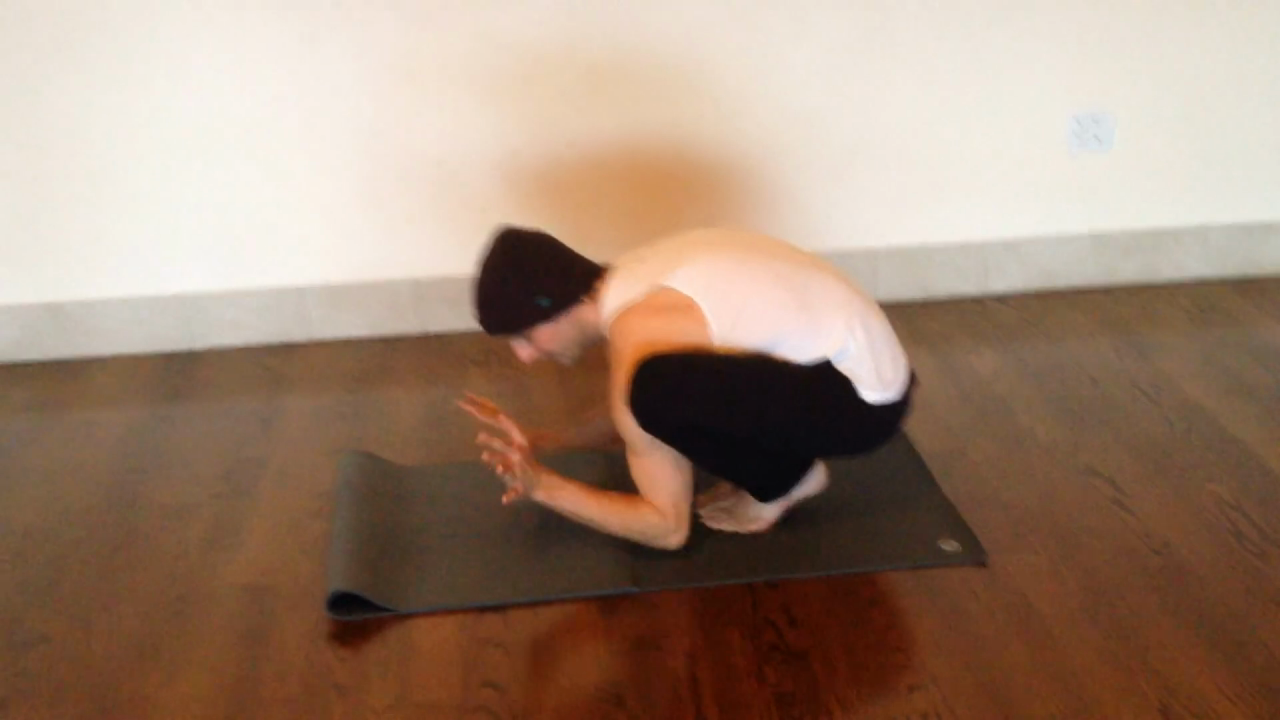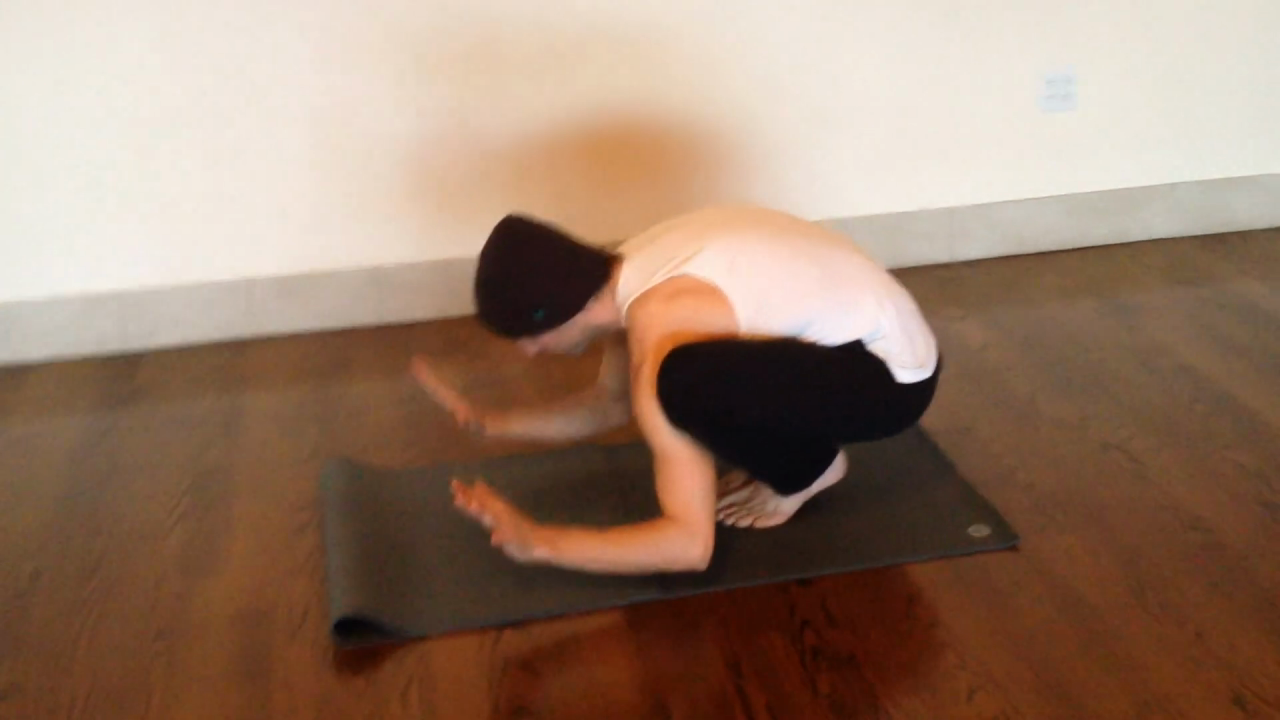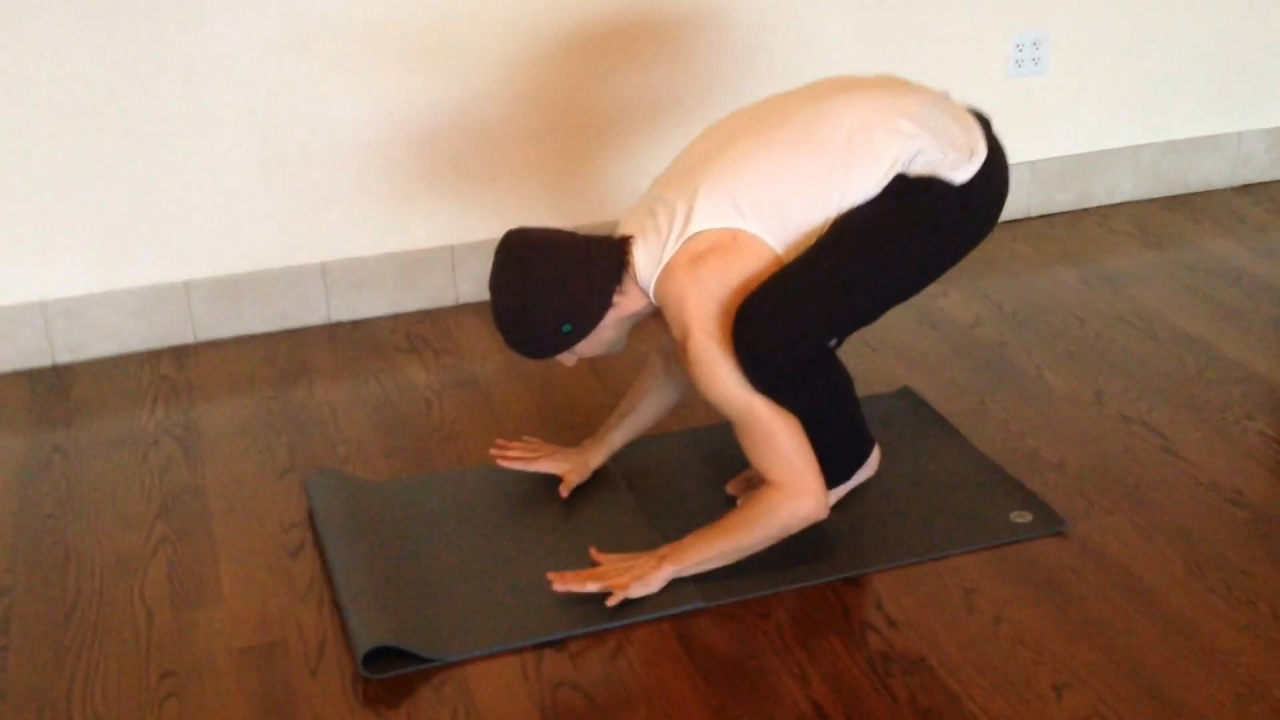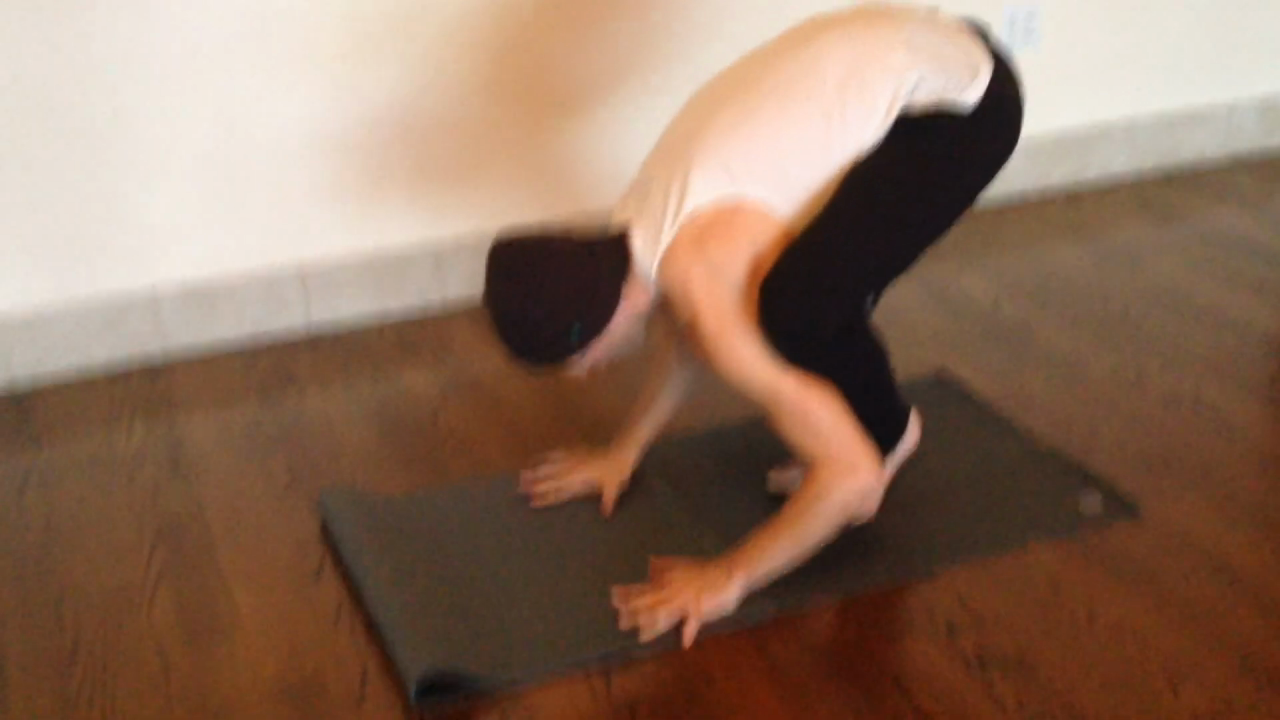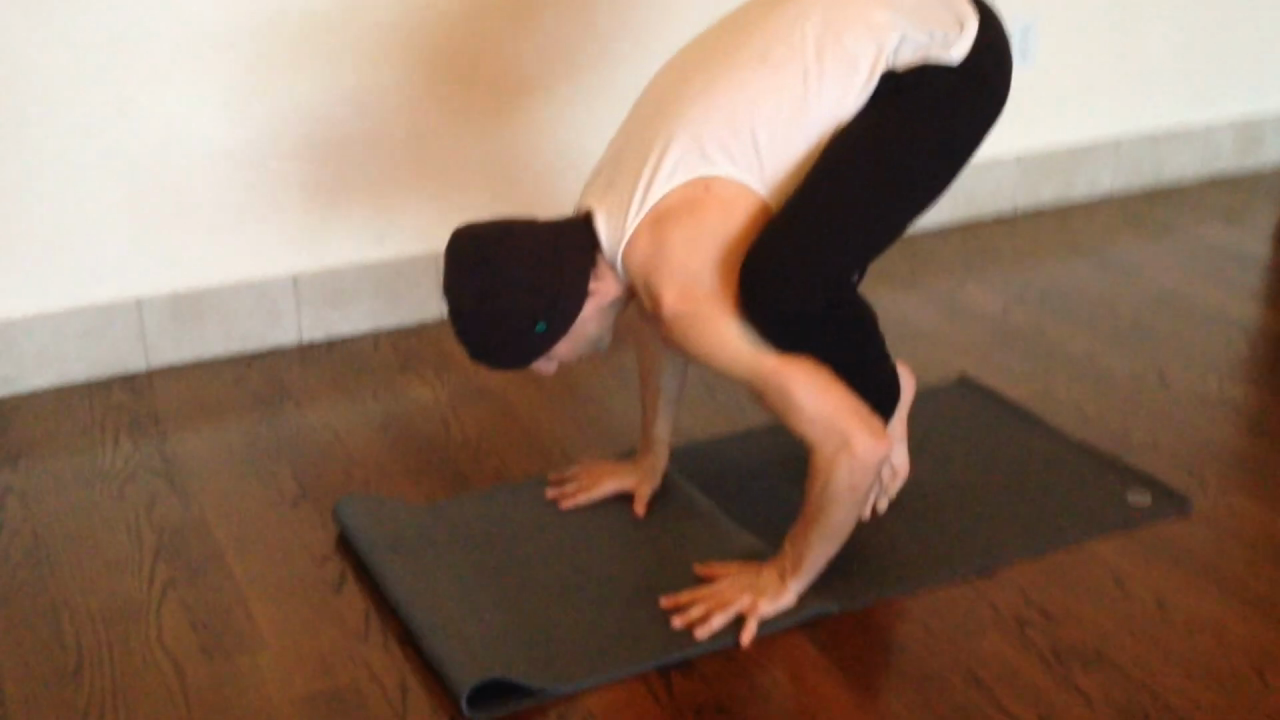
dt=0.7s
person 1, frame 1
left shoulder: (638, 349)
right shoulder: (628, 284)
left elbow: (669, 527)
right elbow: (639, 417)
right wrist: (542, 442)
left hip: (865, 398)
right hip: (855, 348)
left knee: (660, 388)
left ankle: (786, 482)
right ankle: (782, 463)
person 1, frame 2
left shoulder: (662, 341)
right shoulder: (630, 272)
left elbow: (691, 543)
right elbow: (612, 403)
left wrist: (538, 542)
right wrist: (491, 422)
left hip: (893, 375)
right hip: (863, 327)
left knee: (685, 383)
left ankle: (806, 471)
right ankle: (793, 451)
person 1, frame 3
left shoulder: (699, 308)
right shoulder: (638, 241)
left elbow: (803, 498)
left wrist: (662, 564)
right wrist: (594, 450)
left hip: (952, 172)
left knee: (769, 334)
left ankle: (846, 461)
right ankle: (807, 442)
person 1, frame 4
left shoulder: (709, 291)
right shoulder: (639, 228)
left elbow: (852, 473)
left wrist: (729, 576)
right wrist: (623, 450)
left hip: (961, 93)
right hip: (888, 56)
left knee: (799, 307)
left ankle: (886, 432)
right ankle: (840, 422)
person 1, frame 5
left shoulder: (681, 282)
right shoulder: (604, 214)
left elbow: (857, 444)
left wrist: (787, 576)
right wrist: (651, 458)
left hip: (947, 53)
left knee: (784, 288)
left ankle: (883, 397)
right ankle: (865, 394)
